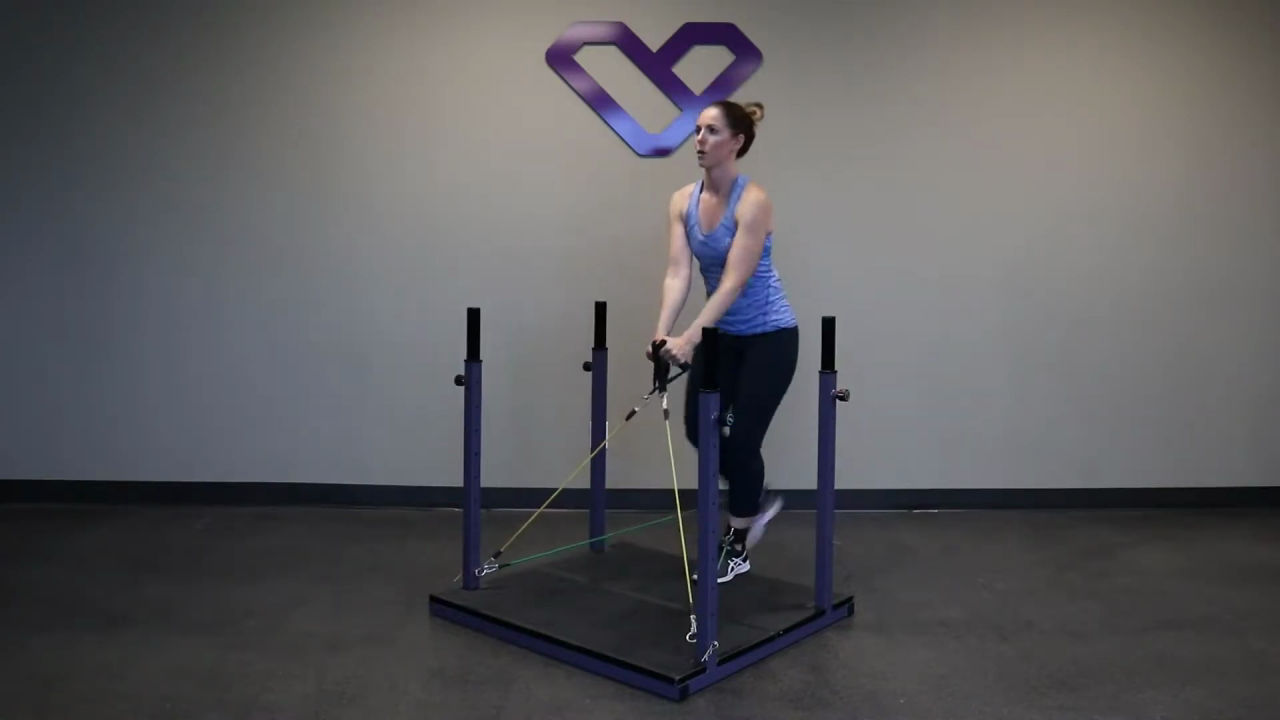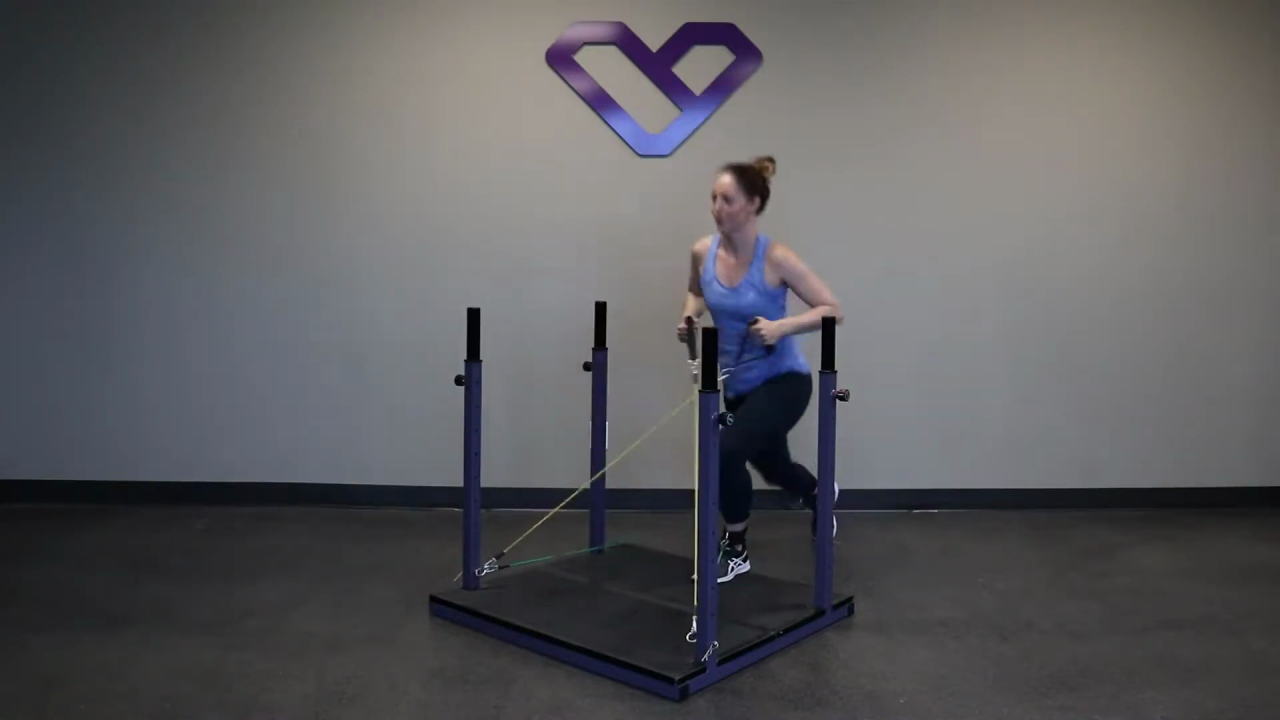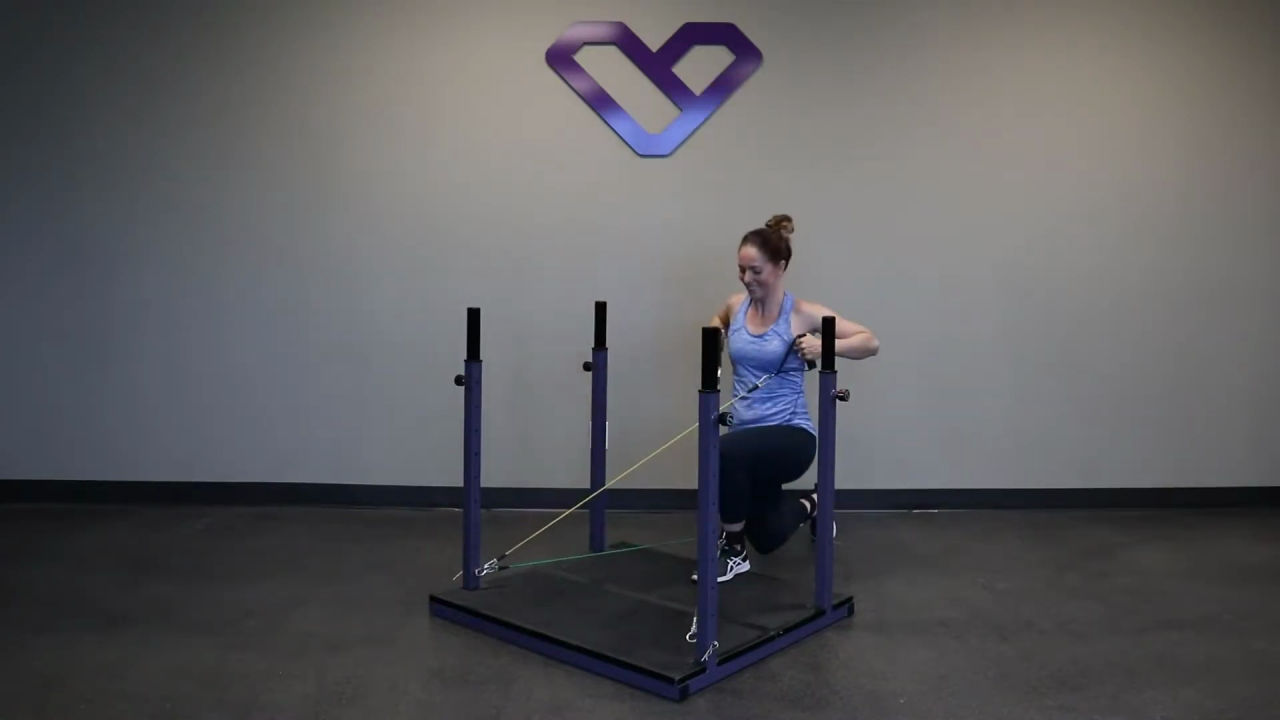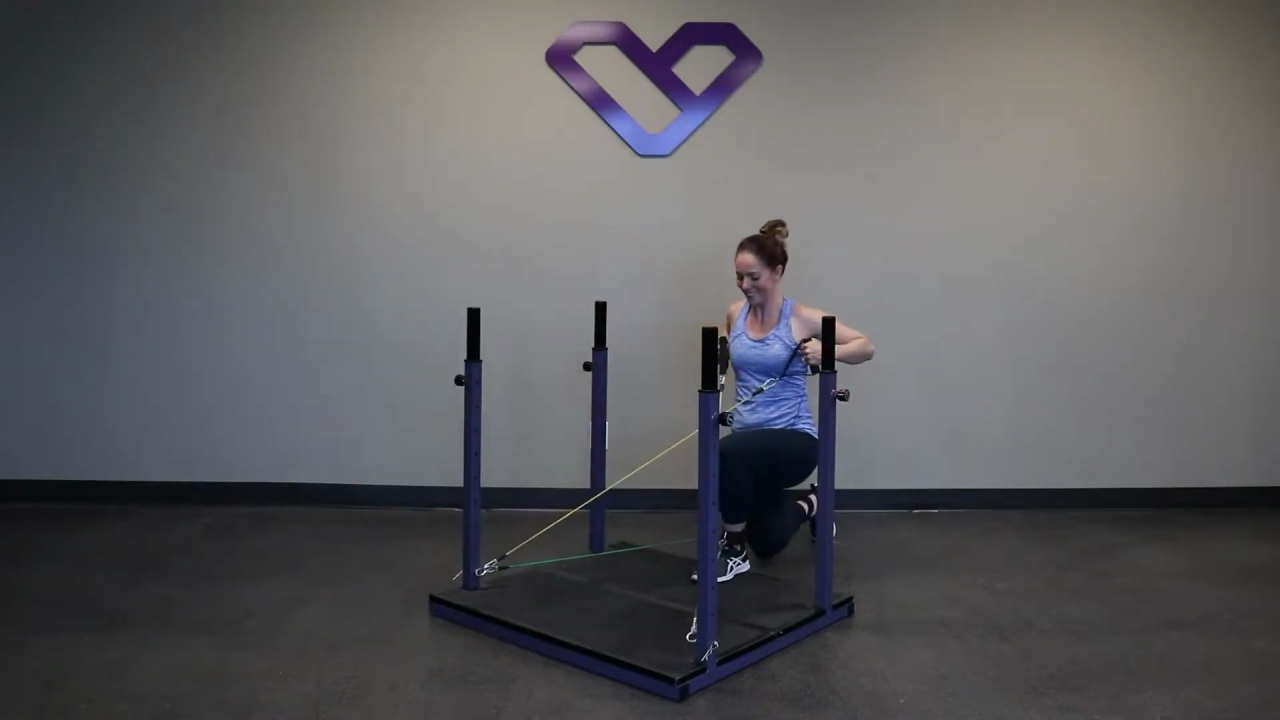
dt=0.4s
person 1, frame 1
left shoulder: (753, 201)
right shoulder: (682, 200)
left elbow: (734, 283)
right elbow: (677, 273)
left wrist: (690, 337)
right wrist: (662, 330)
left hip: (768, 334)
right hip: (722, 334)
left knee: (741, 440)
right knee: (699, 428)
left ankle: (736, 546)
right ankle: (756, 502)
person 1, frame 2
left shoulder: (776, 258)
right shoulder: (702, 252)
left elbow: (833, 311)
left wrist: (782, 326)
right wrist: (691, 317)
left hip: (783, 380)
right hip: (737, 382)
left knee: (728, 450)
right knee: (771, 466)
left ankle: (734, 549)
right ankle: (820, 495)
person 1, frame 3
left shoulder: (802, 313)
right shoulder: (736, 305)
left elbow: (870, 342)
right elbow: (720, 321)
left wrist: (824, 347)
left hip: (791, 435)
right hip: (749, 434)
left knee: (726, 452)
right knee: (768, 537)
left ankle: (733, 551)
right ankle: (813, 504)
person 1, frame 4
left shoulder: (802, 317)
right shoulder: (735, 313)
left elbow: (866, 347)
left wrist: (827, 352)
left hip: (794, 439)
right hip: (752, 442)
left knee: (729, 453)
right knee: (767, 544)
left ankle: (733, 551)
right ankle: (810, 505)
